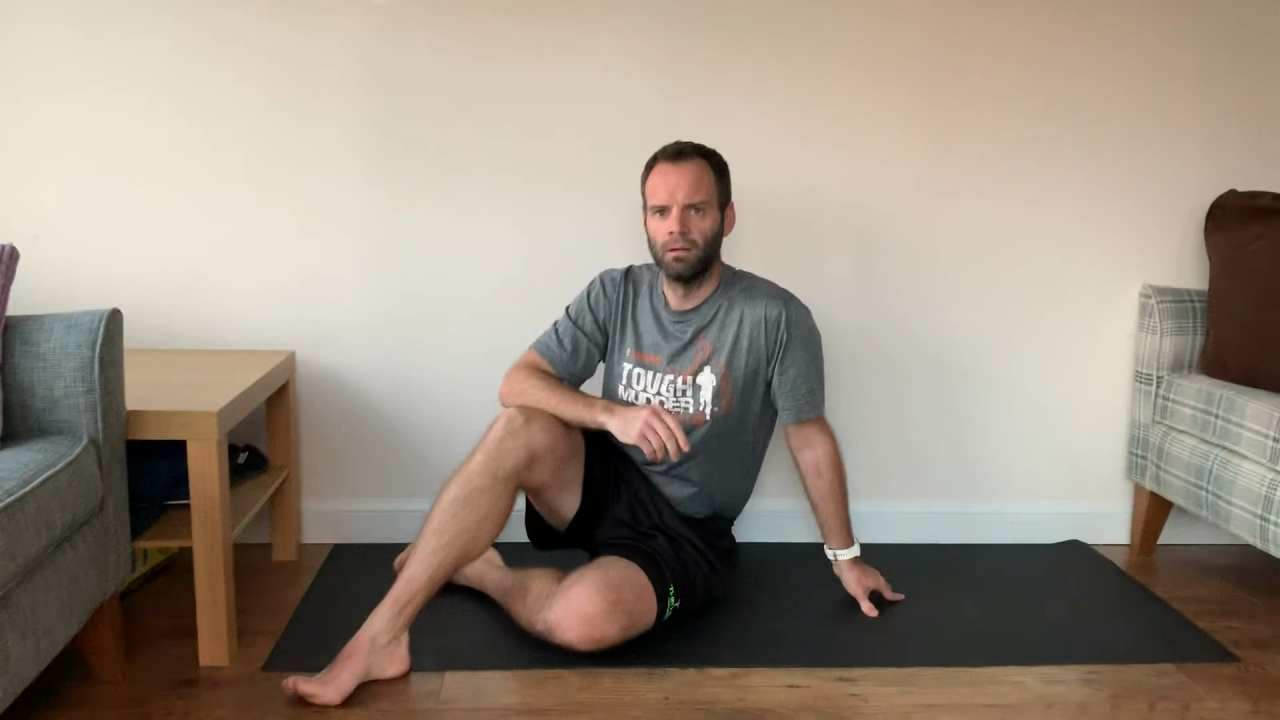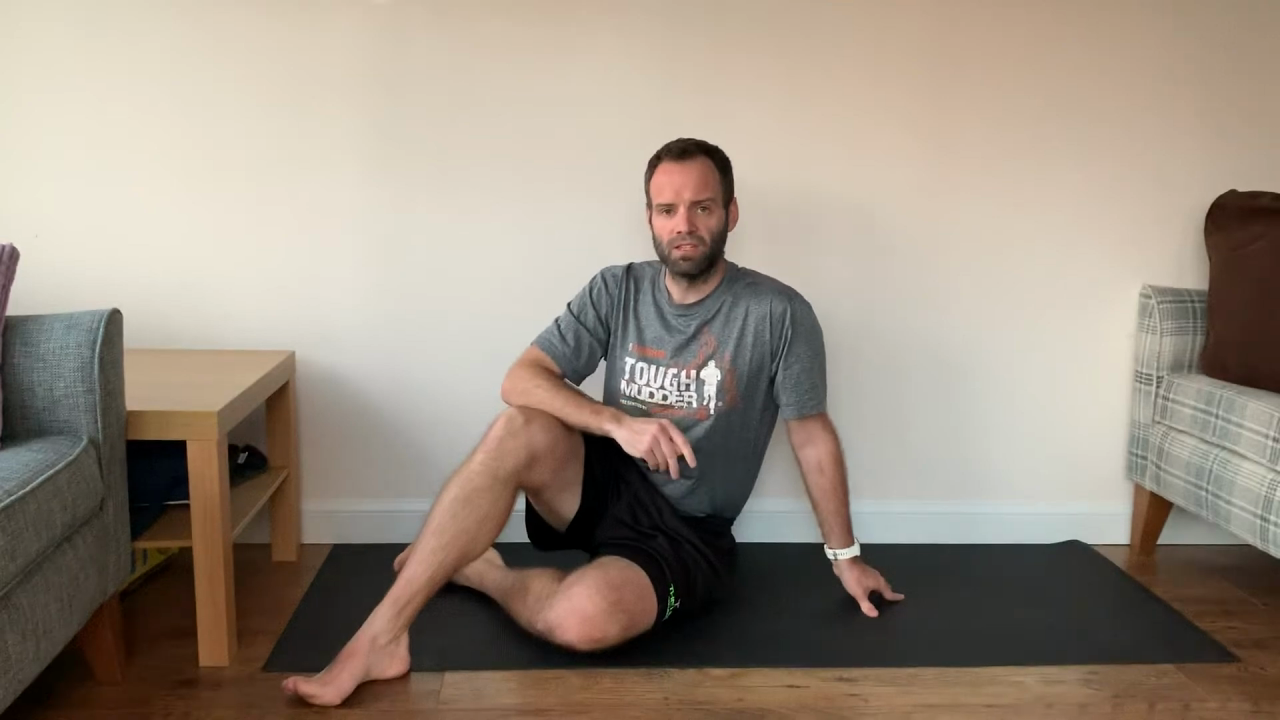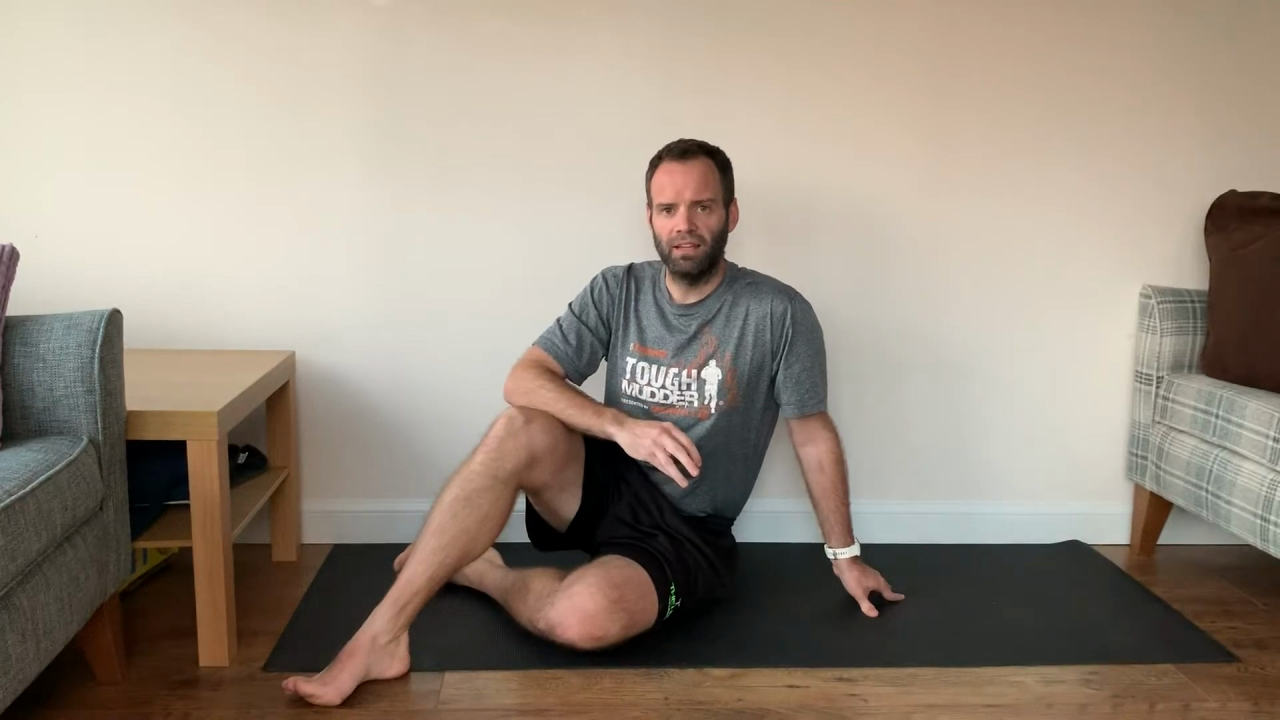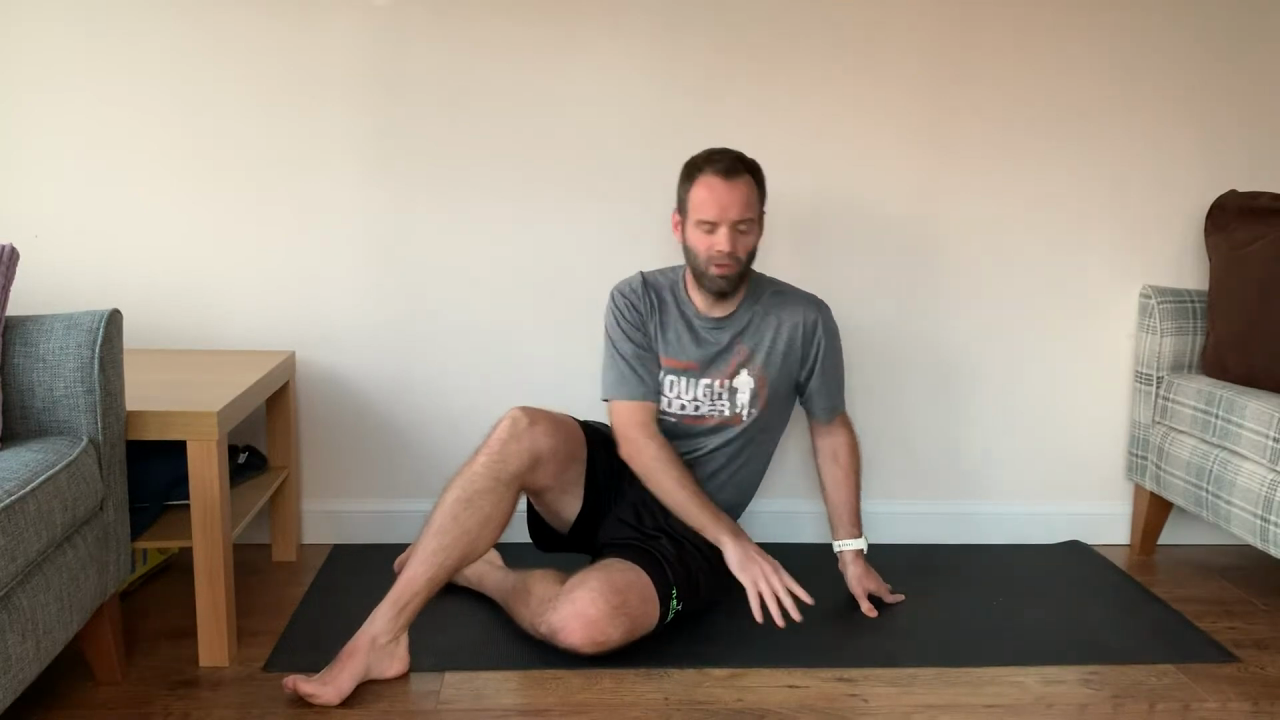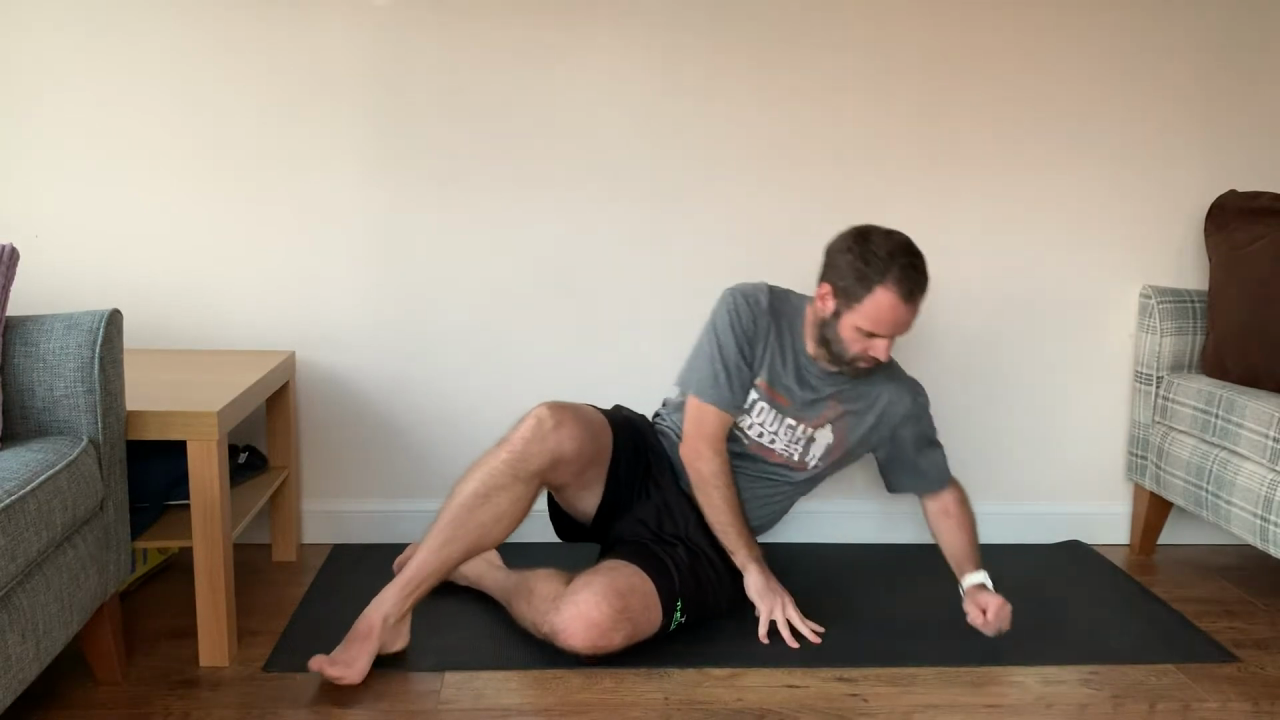
dt=0.5s
person 1, frame 1
left shoulder: (774, 318)
right shoulder: (613, 294)
left elbow: (810, 437)
right elbow: (517, 383)
left wrist: (845, 556)
right wrist: (610, 414)
left hip: (684, 532)
right hip: (605, 484)
left knee: (579, 620)
right knee: (519, 429)
left ankle: (476, 568)
right ankle: (381, 636)
person 1, frame 2
left shoulder: (778, 315)
right shoulder: (615, 290)
left elbow: (812, 434)
right elbow: (521, 380)
left wrist: (845, 556)
right wrist: (618, 421)
left hip: (685, 531)
right hip: (605, 483)
left knee: (581, 621)
right knee: (518, 430)
left ankle: (477, 569)
right ankle: (381, 637)
person 1, frame 3
left shoulder: (778, 313)
right shoulder: (616, 291)
left elbow: (813, 434)
right elbow: (524, 380)
left wrist: (844, 555)
right wrist: (620, 426)
left hip: (686, 532)
right hip: (606, 483)
left knee: (581, 618)
right knee: (518, 430)
left ankle: (480, 571)
right ankle: (381, 636)
person 1, frame 4
left shoulder: (804, 323)
right shoulder: (638, 299)
left elbow: (832, 431)
right elbow: (638, 441)
left wrist: (851, 550)
right wrist: (738, 544)
left hip: (685, 535)
right hip: (615, 477)
left knee: (584, 623)
right knee: (523, 432)
left ankle: (478, 571)
right ankle: (381, 636)
person 1, frame 5
left shoulder: (894, 401)
right shoulder: (748, 311)
left elbow: (939, 491)
right elbow: (702, 444)
left wrist: (974, 581)
right wrist: (757, 571)
left hip: (697, 539)
right hip: (643, 463)
left knee: (585, 625)
right knee: (550, 428)
left ankle: (478, 568)
right ankle: (388, 610)
